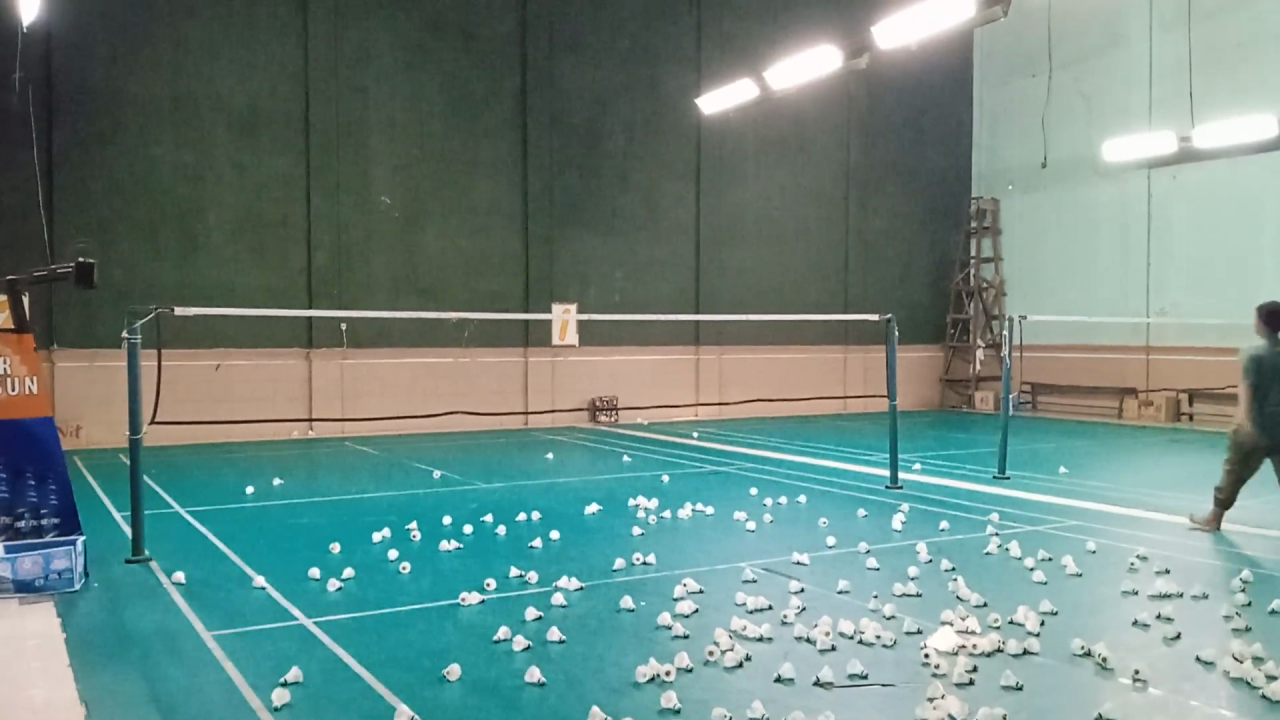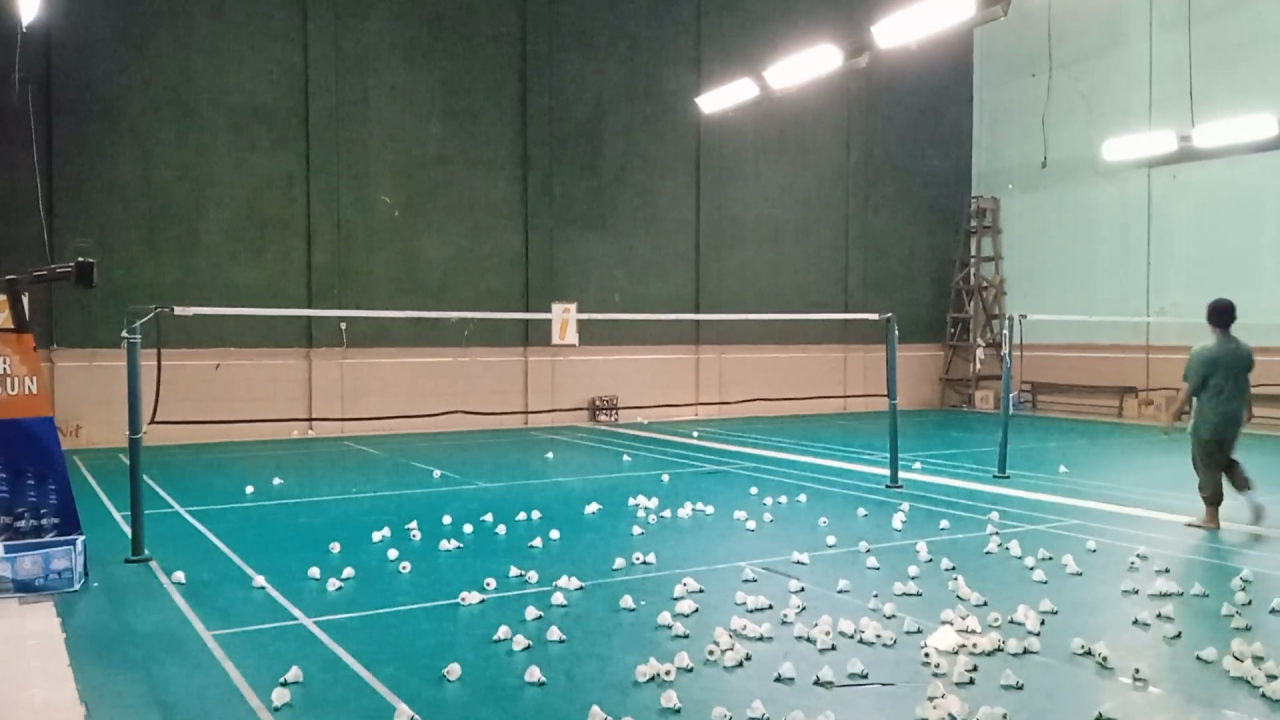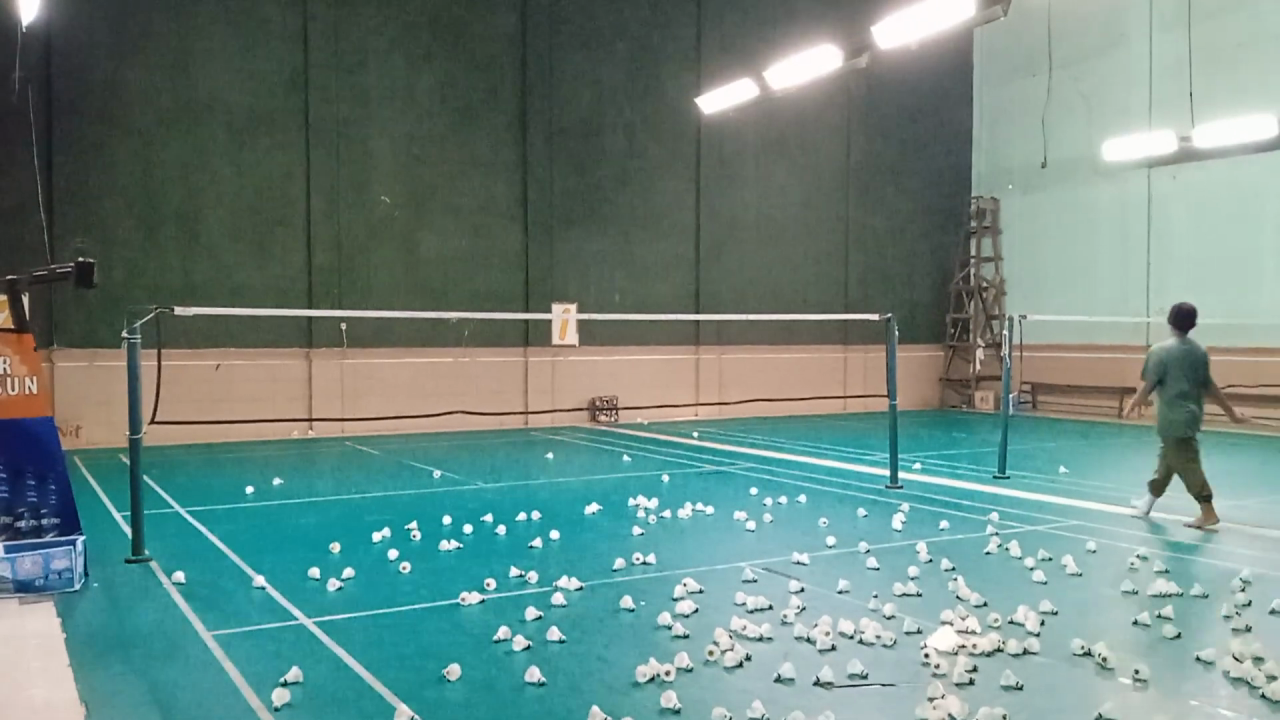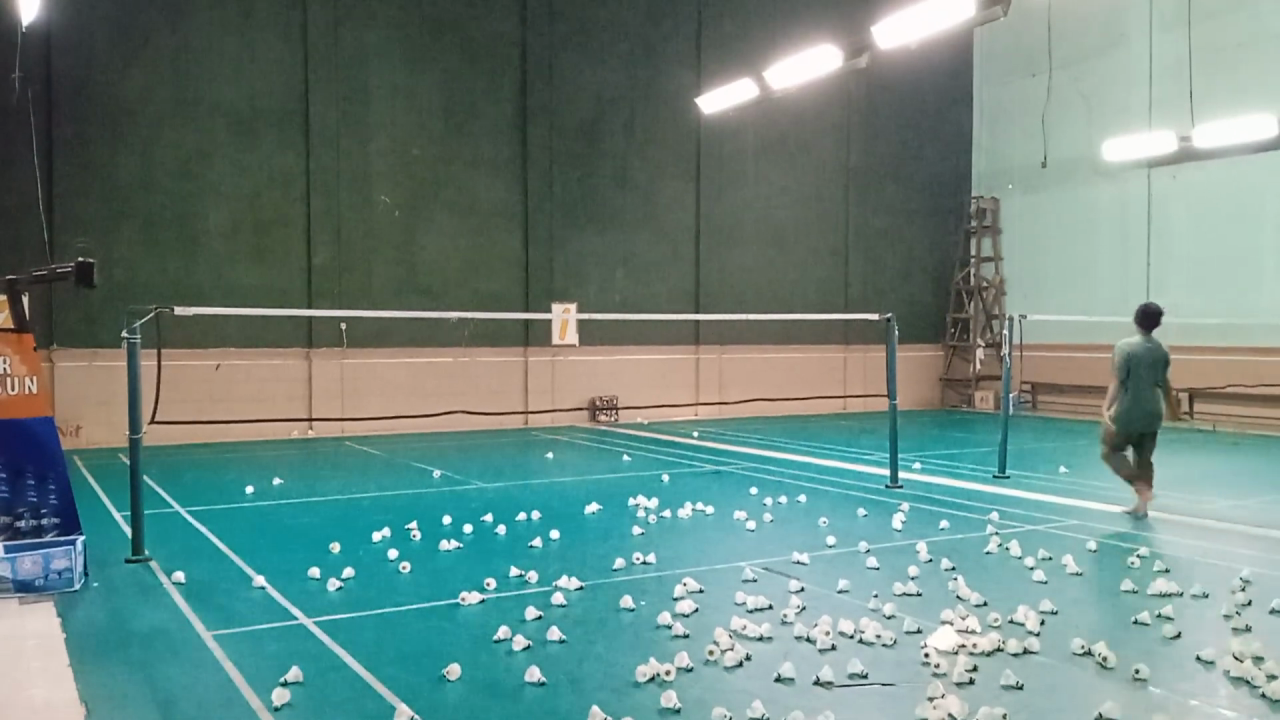
dt=0.3s
person 1, frame 1
left shoulder: (1254, 354)
left elbow: (1246, 388)
left wrist: (1243, 419)
left hip: (1255, 427)
left knee: (1234, 471)
left ankle: (1215, 517)
person 1, frame 2
left shoulder: (1202, 352)
right shoulder: (1245, 350)
left elbow: (1190, 389)
right elbow: (1244, 385)
left wrist: (1172, 415)
right wrist: (1247, 408)
left hip: (1208, 420)
right hip: (1233, 418)
left knee: (1207, 467)
right knee: (1226, 461)
left ankle: (1211, 516)
right ankle: (1251, 497)
person 1, frame 3
left shoulder: (1159, 351)
right shoulder: (1200, 351)
left elbow: (1148, 386)
right elbow: (1208, 386)
left wrist: (1132, 405)
right wrist: (1229, 410)
left hip: (1173, 418)
right hip: (1191, 415)
left knee: (1187, 464)
right knee: (1167, 459)
left ankle: (1208, 512)
right ankle: (1147, 504)
person 1, frame 4
left shoulder: (1125, 347)
right shoulder: (1162, 350)
left elbow: (1117, 381)
right elbow: (1164, 382)
left wrist: (1106, 409)
right wrist: (1171, 407)
left hip: (1128, 413)
right hip: (1152, 413)
left knee: (1111, 451)
right knee: (1143, 459)
left ankle: (1141, 488)
right ankle: (1142, 504)
